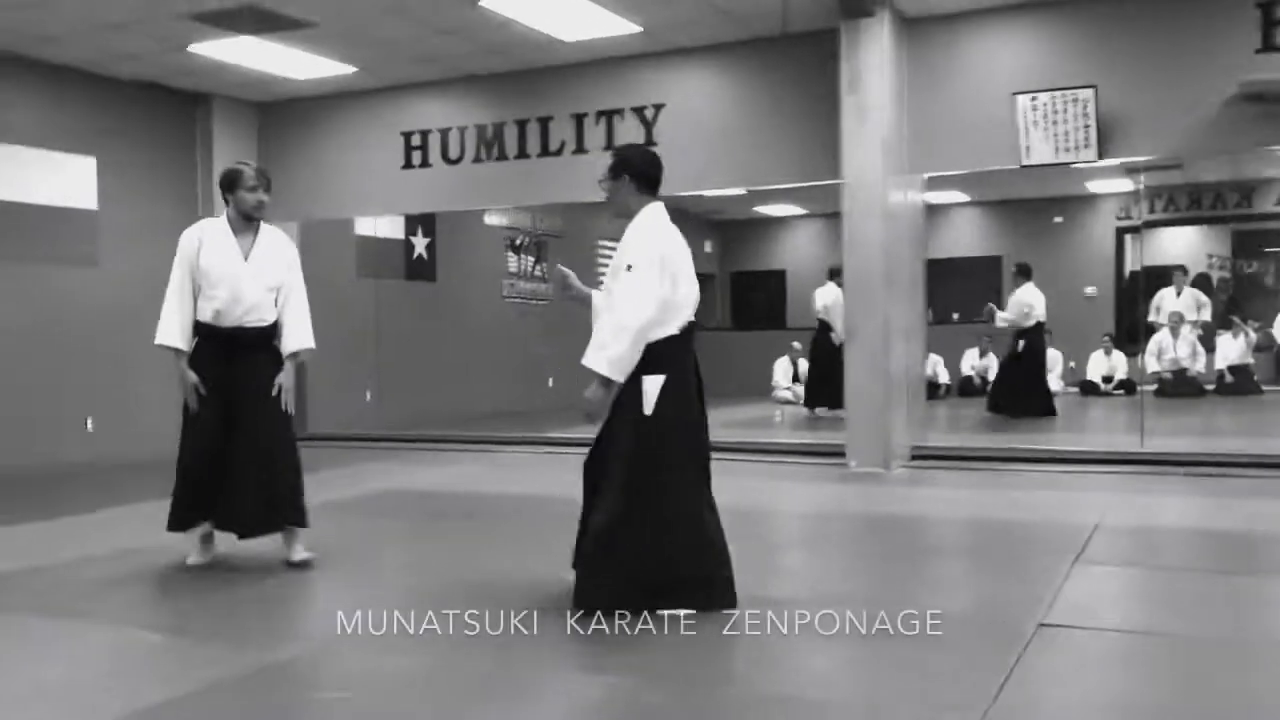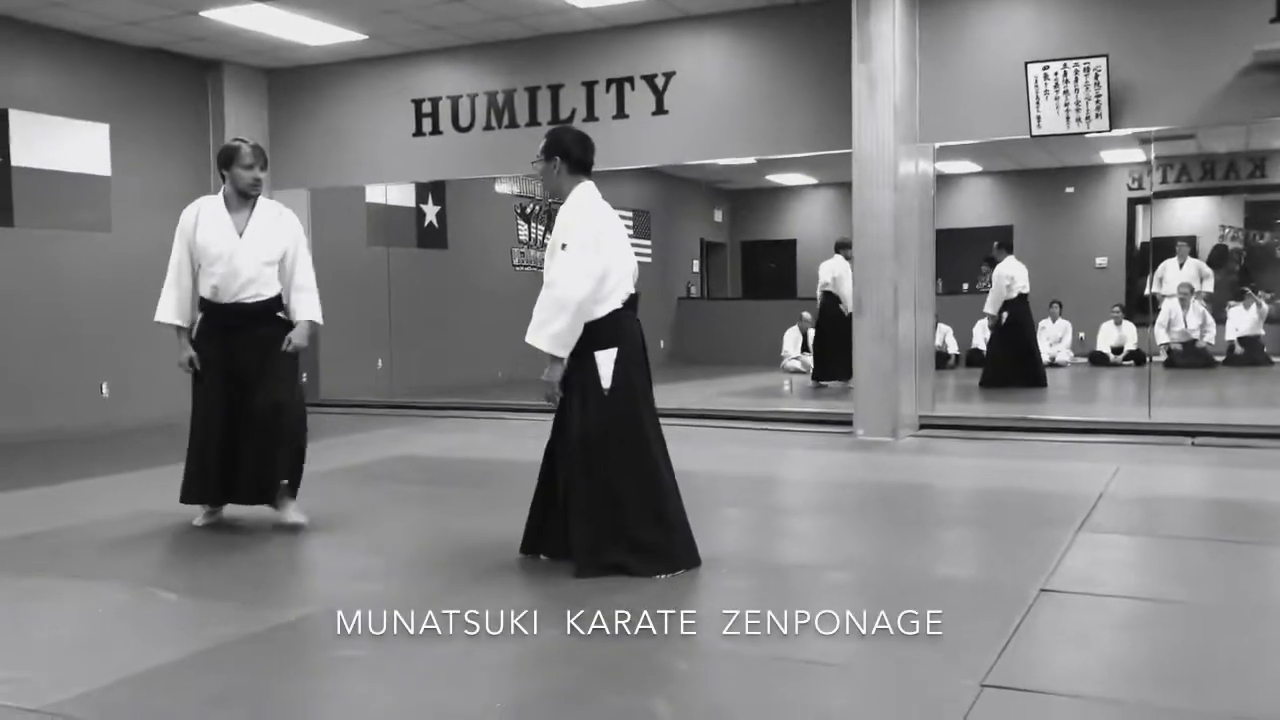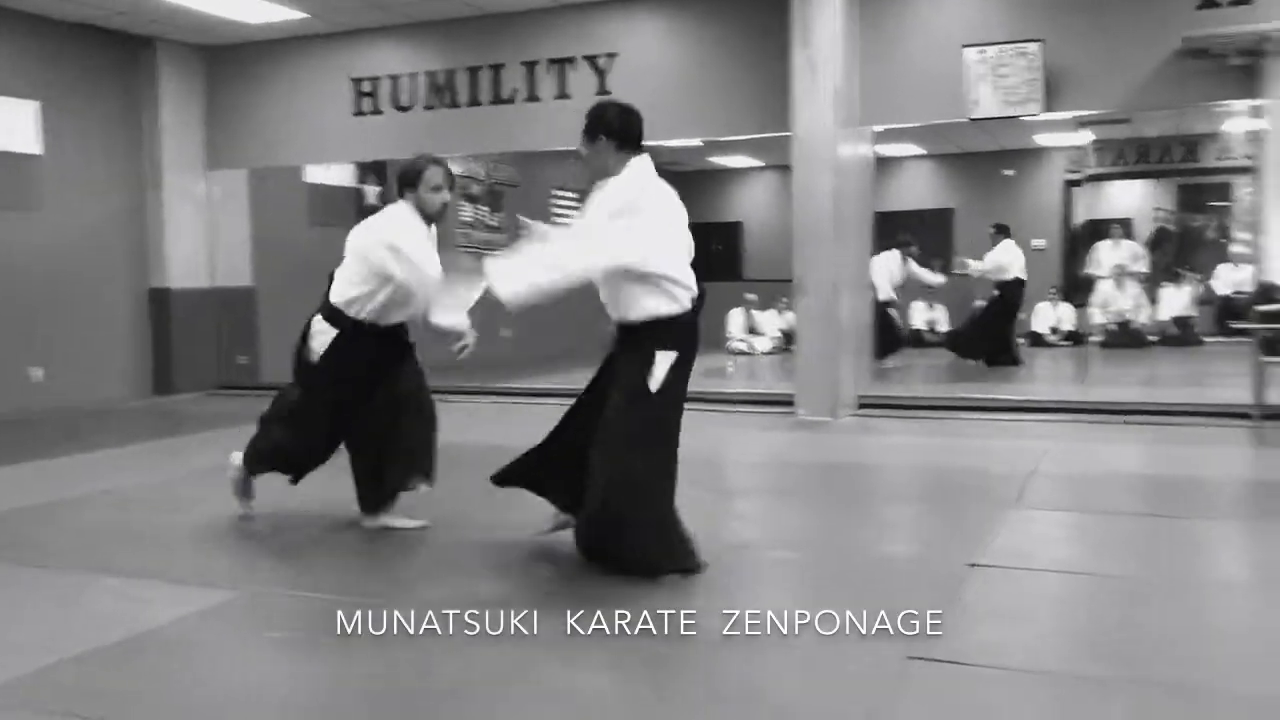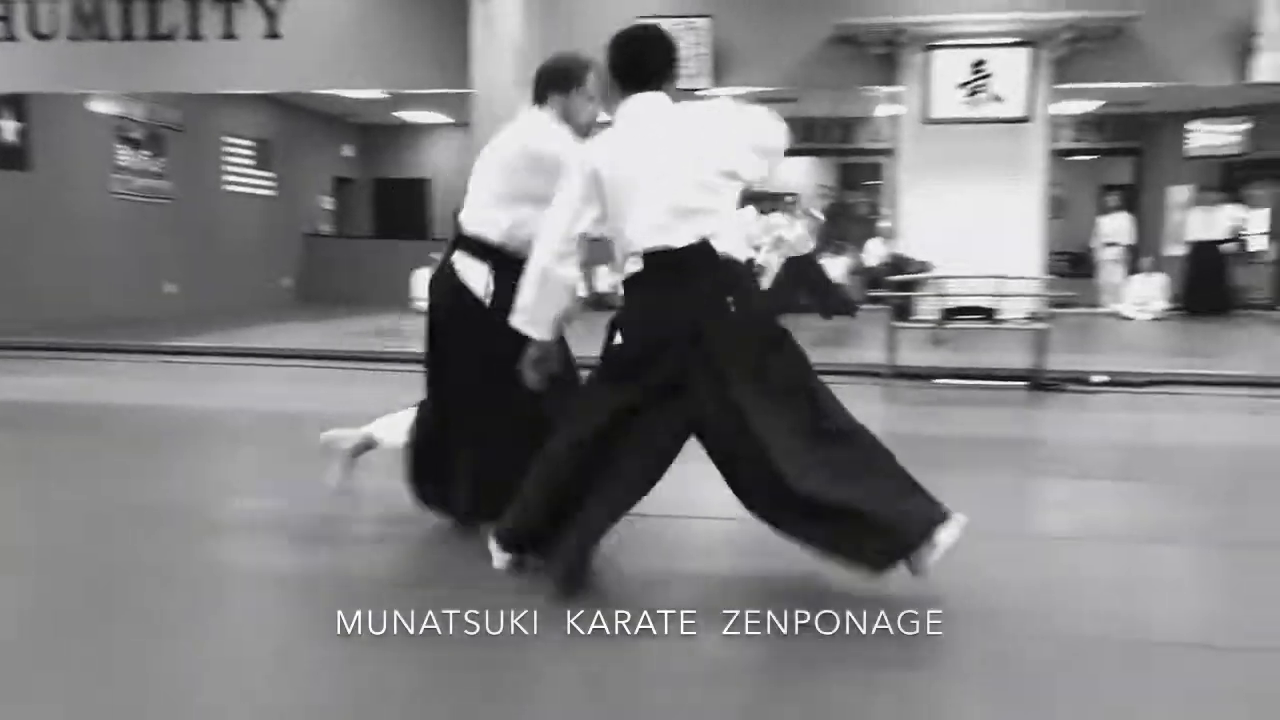
dt=0.7s
person 1, frame 1
left shoulder: (647, 235)
right shoulder: (656, 232)
left elbow: (635, 315)
left wrist: (603, 379)
right wrist: (583, 294)
left hip: (657, 373)
right hip: (659, 371)
left knee: (661, 484)
right knee: (614, 472)
left ankle: (692, 590)
person 1, frame 2
left shoulder: (579, 213)
right shoulder: (591, 209)
left elbow: (570, 292)
left wrist: (554, 357)
right wrist: (566, 355)
left hip: (606, 344)
right hip: (602, 342)
left knee: (623, 451)
right knee: (579, 447)
left ankle: (664, 550)
right ankle: (571, 540)
person 1, frame 3
left shoulder: (632, 197)
right shoulder: (634, 190)
left elbow: (576, 259)
right elbow: (575, 245)
left wrist: (496, 273)
right wrist: (545, 237)
left hip: (661, 341)
right hip: (645, 336)
left knee: (631, 452)
right knee: (593, 423)
left ankle: (657, 553)
right ankle: (581, 505)
person 1, frame 4
left shoulder: (599, 153)
right shoulder: (712, 121)
left elbow: (553, 248)
right elbow: (771, 137)
left wrist: (538, 332)
left hip: (655, 302)
right hip: (723, 292)
left knee: (594, 421)
right knee: (795, 417)
left ankle: (522, 540)
right ankle: (910, 531)
person 2, frame 1
left shoulder: (282, 244)
right shoulder: (198, 237)
left elbow: (293, 305)
right elbow: (179, 300)
left wrist: (290, 366)
right wrist: (183, 363)
left hip: (260, 354)
right hip: (212, 352)
left knee: (274, 443)
right knee: (203, 447)
left ankle: (291, 536)
right ankle: (204, 536)
person 2, frame 2
left shoulder: (281, 219)
right shoulder: (196, 215)
left elbow: (301, 276)
right elbow: (180, 280)
left wrist: (304, 326)
right wrist: (184, 340)
left hip: (267, 326)
right hip: (216, 328)
left knee: (282, 408)
right knee: (213, 417)
left ankle: (283, 497)
right ankle: (214, 502)
person 2, frame 3
left shoulder: (421, 230)
right shoulder: (395, 230)
left elbow: (434, 288)
right elbow: (426, 284)
left wrist: (462, 328)
left hip: (386, 335)
right hip: (340, 338)
left knee: (406, 410)
right knee: (310, 418)
left ankle: (377, 508)
right ankle: (246, 465)
person 2, frame 4
left shoulder: (528, 138)
right shoulder: (543, 144)
left hip: (487, 284)
right hip: (486, 288)
left knee: (489, 405)
right knee: (537, 402)
left ankle: (360, 439)
